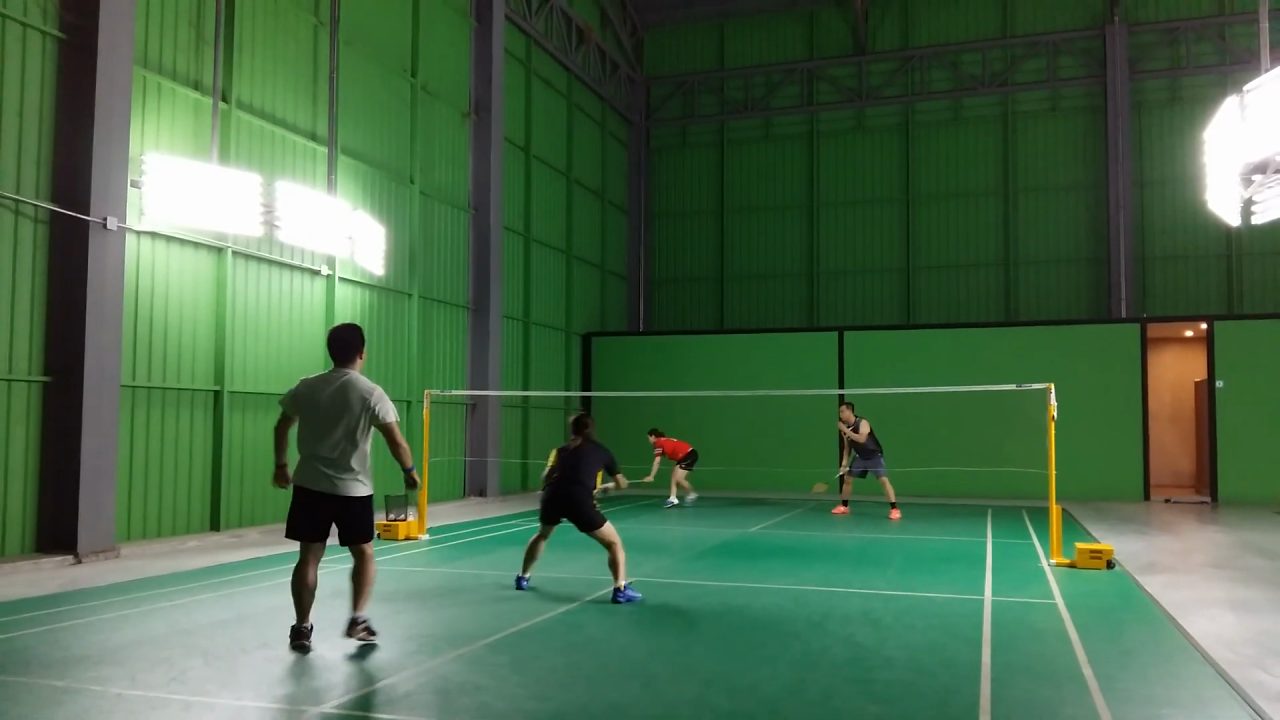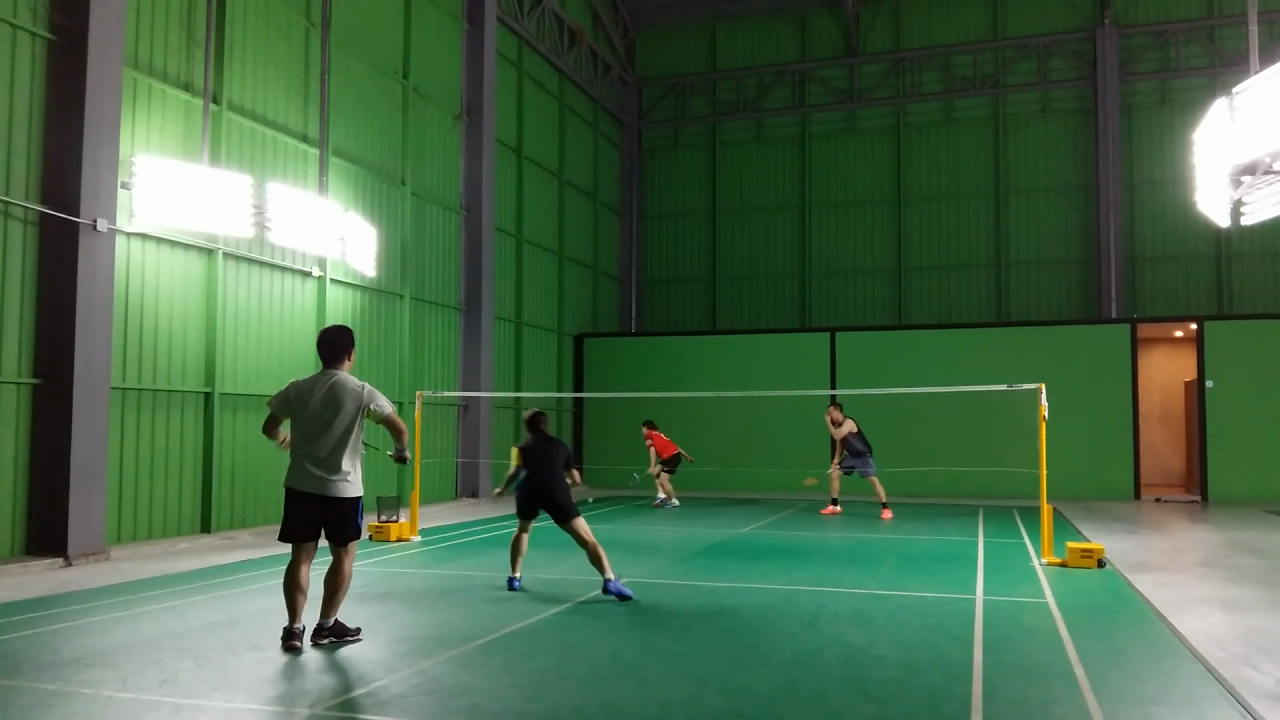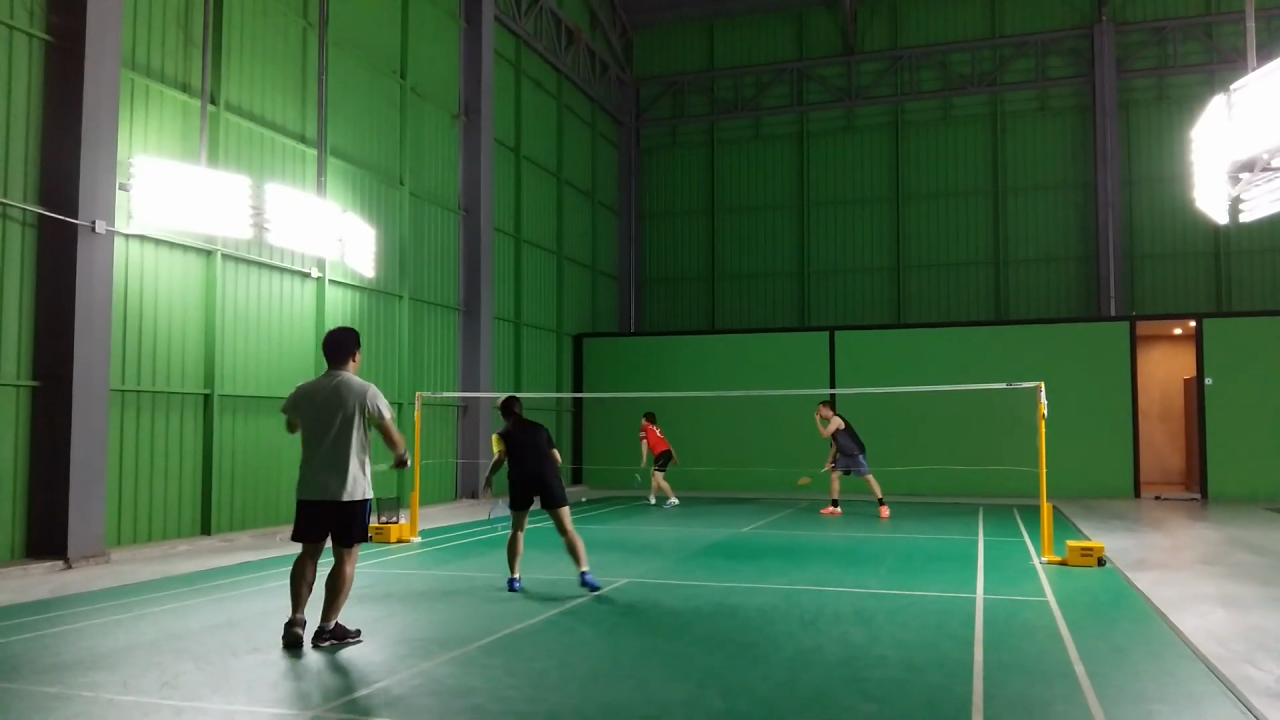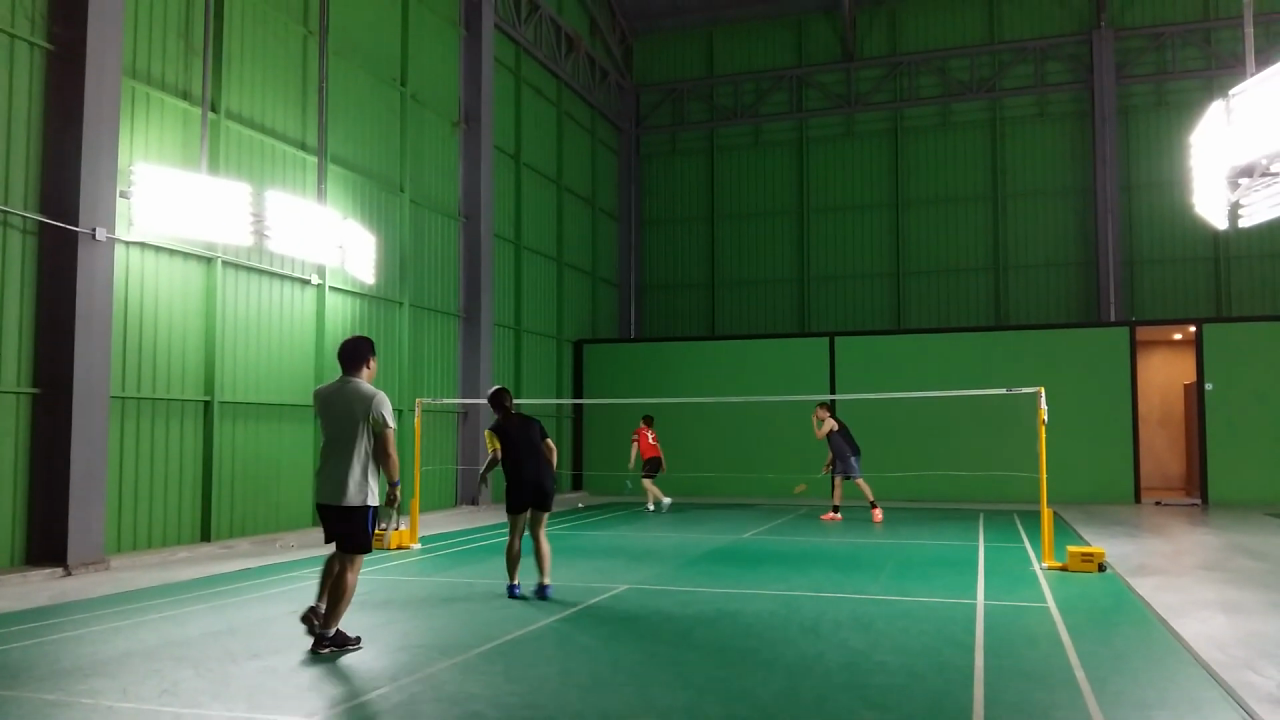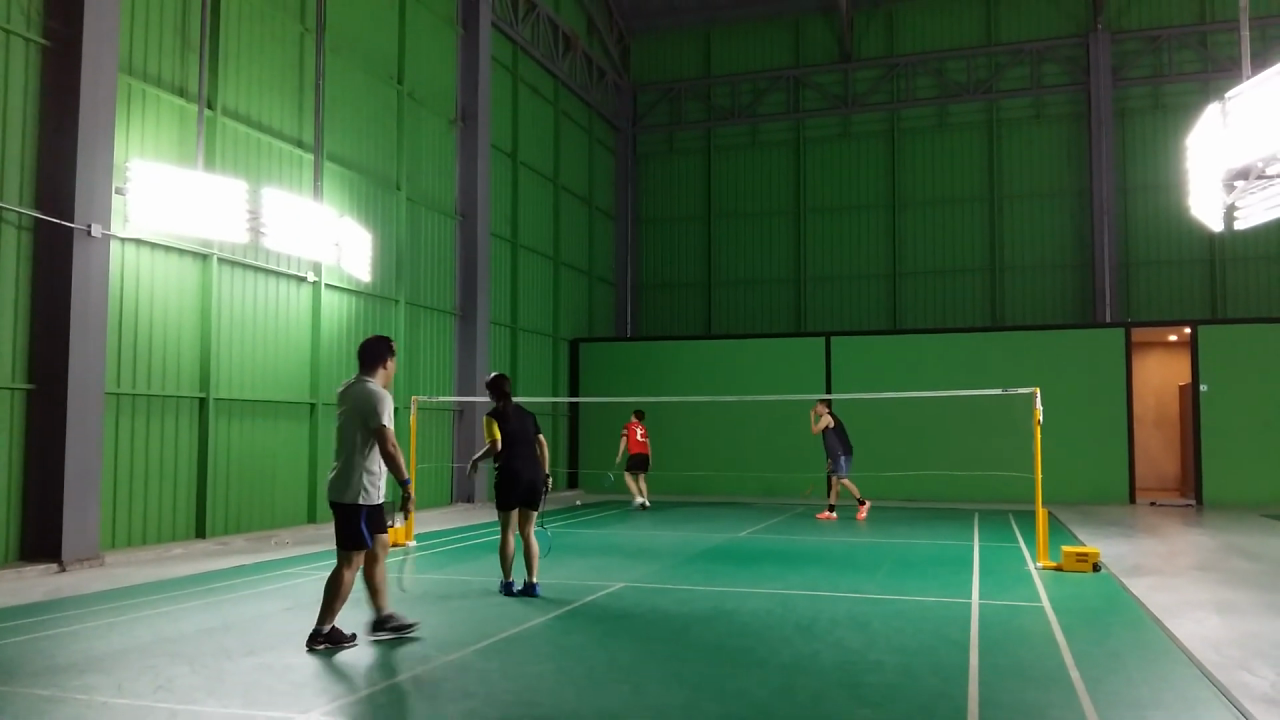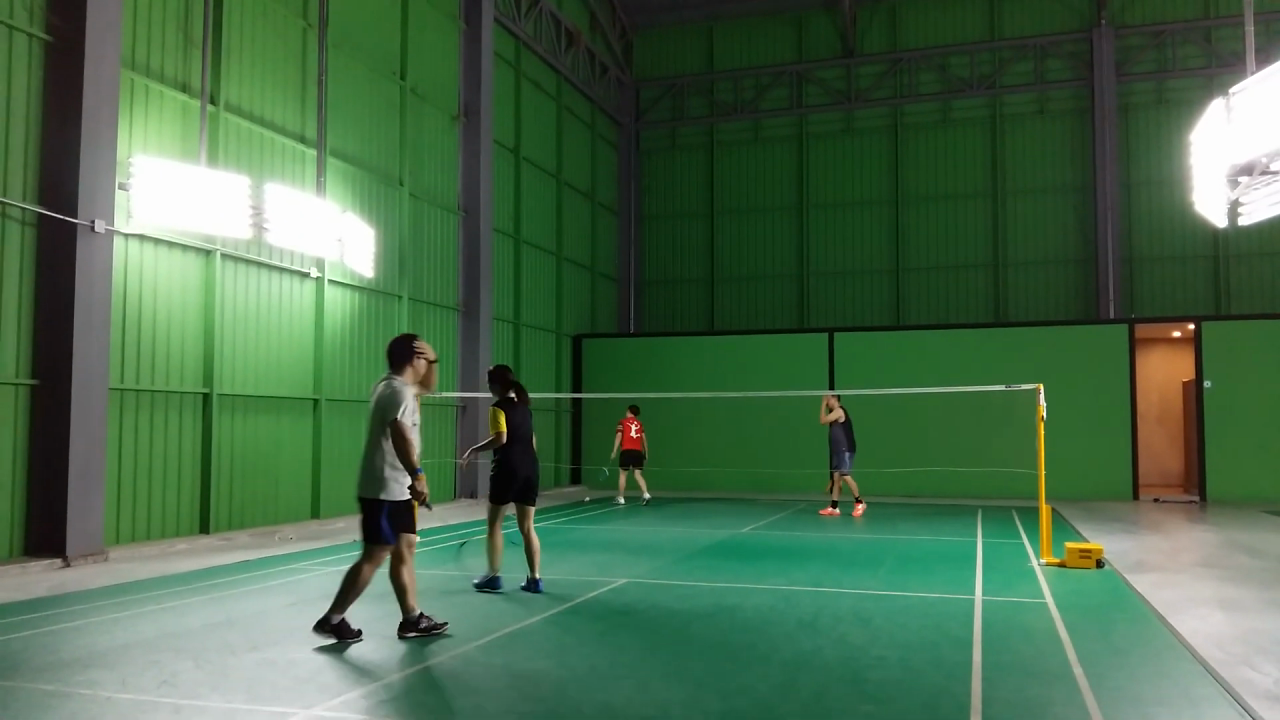
dt=0.2s
person 1, frame 1
left shoulder: (306, 387)
right shoulder: (371, 393)
left elbow: (281, 429)
right elbow: (396, 441)
left wrist: (280, 465)
right wrist: (410, 472)
left hip: (309, 486)
right hip: (353, 489)
left knee: (309, 557)
right knee: (363, 554)
left ankle: (302, 627)
right ankle: (358, 618)
person 1, frame 2
left shoulder: (296, 390)
right shoulder: (362, 392)
left elbow: (269, 428)
right elbow: (399, 429)
left wrist: (282, 436)
right wrist: (401, 450)
left hip: (301, 487)
right hip: (343, 489)
left knee: (301, 557)
right knee: (343, 558)
left ankle: (294, 629)
right ankle: (326, 625)
person 1, frame 3
left shoulder: (304, 392)
right shoulder: (366, 392)
left elbow: (292, 426)
right elbow: (393, 439)
right wrist: (401, 457)
left hip: (311, 489)
right hip: (350, 491)
left knee: (308, 554)
right knee: (345, 558)
left ankle: (296, 621)
right ankle: (327, 628)
person 1, frame 4
left shoulder: (323, 394)
right shoulder: (375, 398)
right elbow: (387, 451)
right wrist: (394, 485)
left hip: (325, 492)
right hip: (358, 495)
left knee: (342, 554)
right knee: (350, 565)
left ankle: (318, 609)
right ankle: (328, 634)
person 1, frame 5
left shoulder: (347, 391)
right shoulder: (378, 397)
right elbow: (388, 447)
right wrist: (406, 484)
left hip: (345, 489)
right hip: (359, 493)
left knee: (379, 550)
right knee: (350, 562)
left ankle: (384, 617)
right ankle: (322, 632)
person 1, frame 6
left shoulder: (391, 386)
right shoulder: (399, 393)
left elbow: (426, 385)
right elbow: (401, 439)
left wrist: (432, 360)
right wrist: (418, 476)
left hip: (391, 490)
right hip: (385, 490)
left knee: (405, 550)
right knee: (373, 558)
left ankle: (412, 619)
right ankle: (332, 619)
person 2, frame 1
left shoulder: (562, 450)
right shoulder: (602, 452)
left elbow: (546, 476)
right elbow: (621, 484)
left wrist: (549, 492)
left hip: (551, 496)
right hip: (579, 499)
left knee: (542, 534)
right knee: (614, 542)
left ankle: (523, 577)
right ankle: (621, 589)
person 2, frame 2
left shoulder: (522, 448)
right shoulder: (560, 446)
left elbow: (515, 472)
right elbow: (575, 480)
left wrist: (502, 489)
left hip: (527, 490)
right hip: (555, 491)
left knee: (522, 531)
right knee: (588, 541)
left ankle: (514, 578)
right ankle: (609, 581)
person 2, frame 3
left shoulder: (501, 434)
right shoulder: (540, 428)
left elbow: (500, 458)
right elbow: (557, 460)
left wrist: (488, 479)
left hip: (520, 478)
right hip: (549, 475)
left knee: (517, 530)
right knee: (567, 530)
left ankle: (514, 579)
right ankle: (585, 573)
person 2, frame 4
left shoulder: (494, 429)
right shoulder: (532, 421)
left elbow: (496, 456)
right elbow: (552, 449)
left wrist: (483, 473)
right wrist: (549, 475)
left hip: (518, 480)
right hip: (545, 477)
left knee: (515, 535)
right knee: (538, 534)
left ankle: (513, 585)
right ankle: (545, 584)
person 2, frame 5
left shoulder: (493, 415)
right shoulder: (527, 414)
left elbow: (496, 446)
right elbow: (542, 445)
left wrist: (475, 459)
right wrist: (545, 474)
left hip: (510, 476)
right hip: (534, 475)
left knee: (508, 532)
right knee: (528, 532)
left ankle: (508, 583)
right ankle: (532, 583)
person 2, frame 6
left shoulder: (499, 407)
right shoulder: (524, 407)
left elbow: (501, 438)
left wrist: (474, 450)
left hip: (507, 469)
right hip: (530, 469)
left knee: (494, 525)
right knee: (528, 528)
left ankle: (493, 576)
right ankle: (535, 579)
